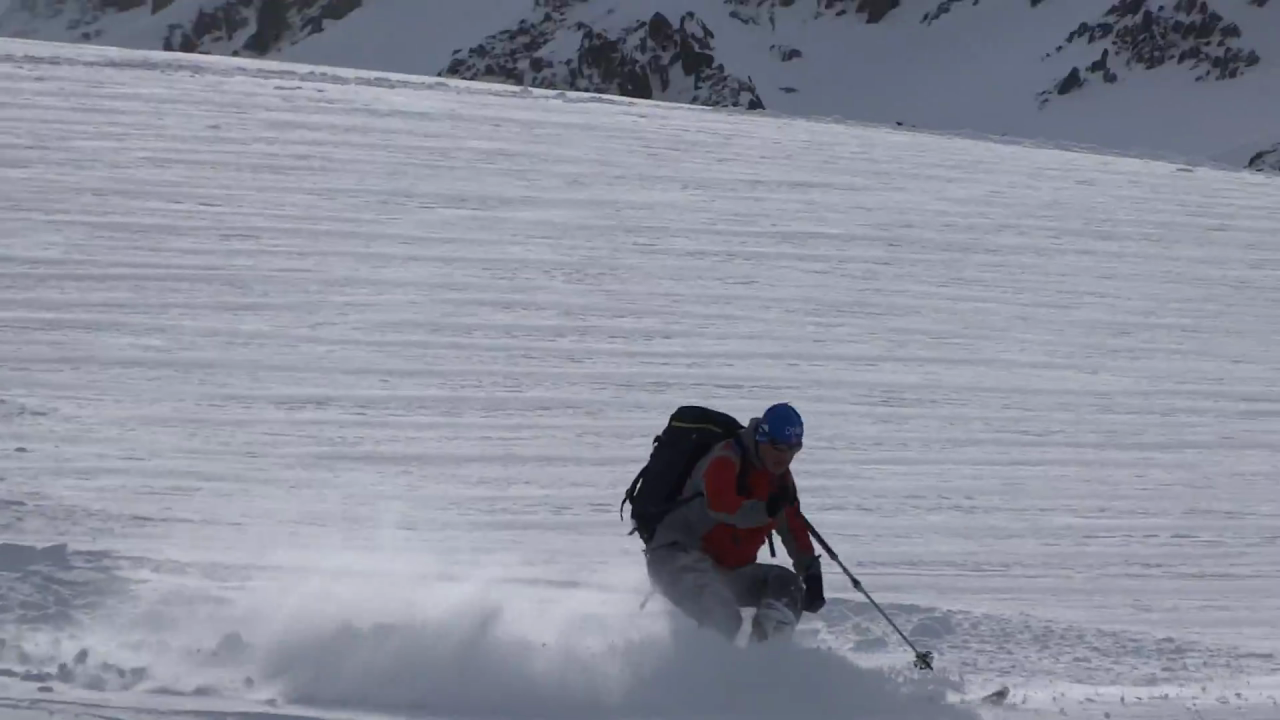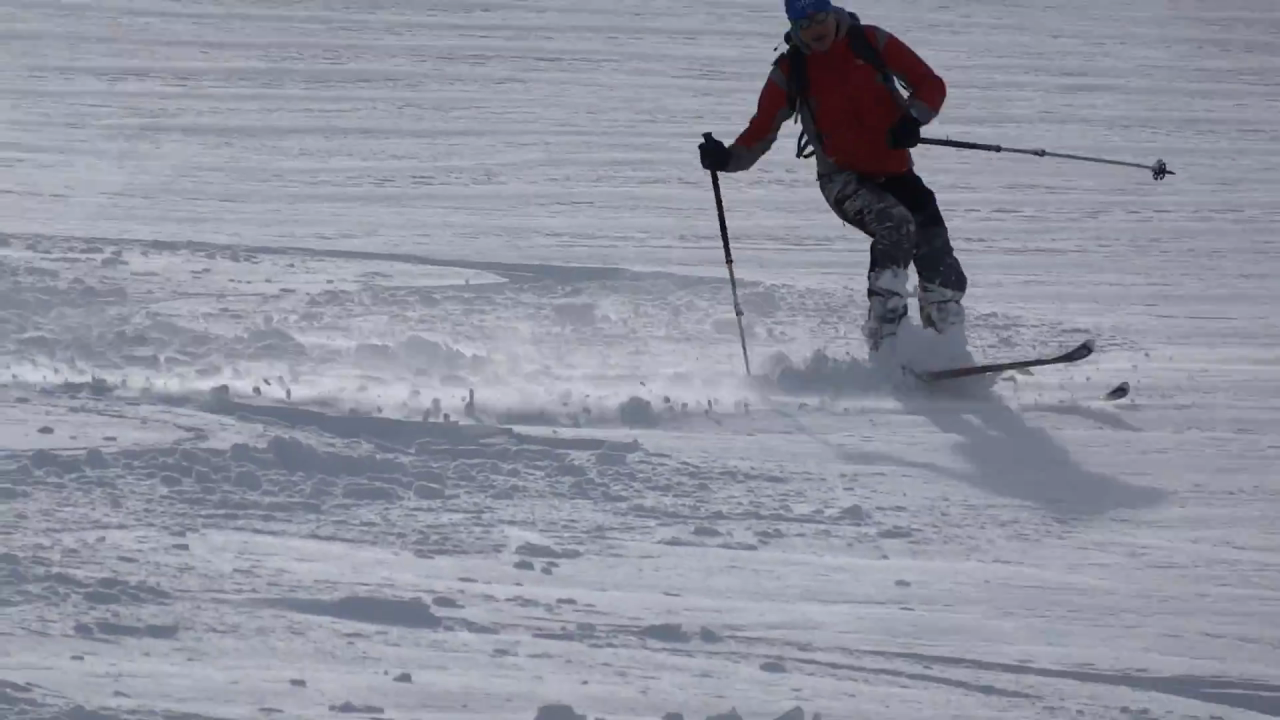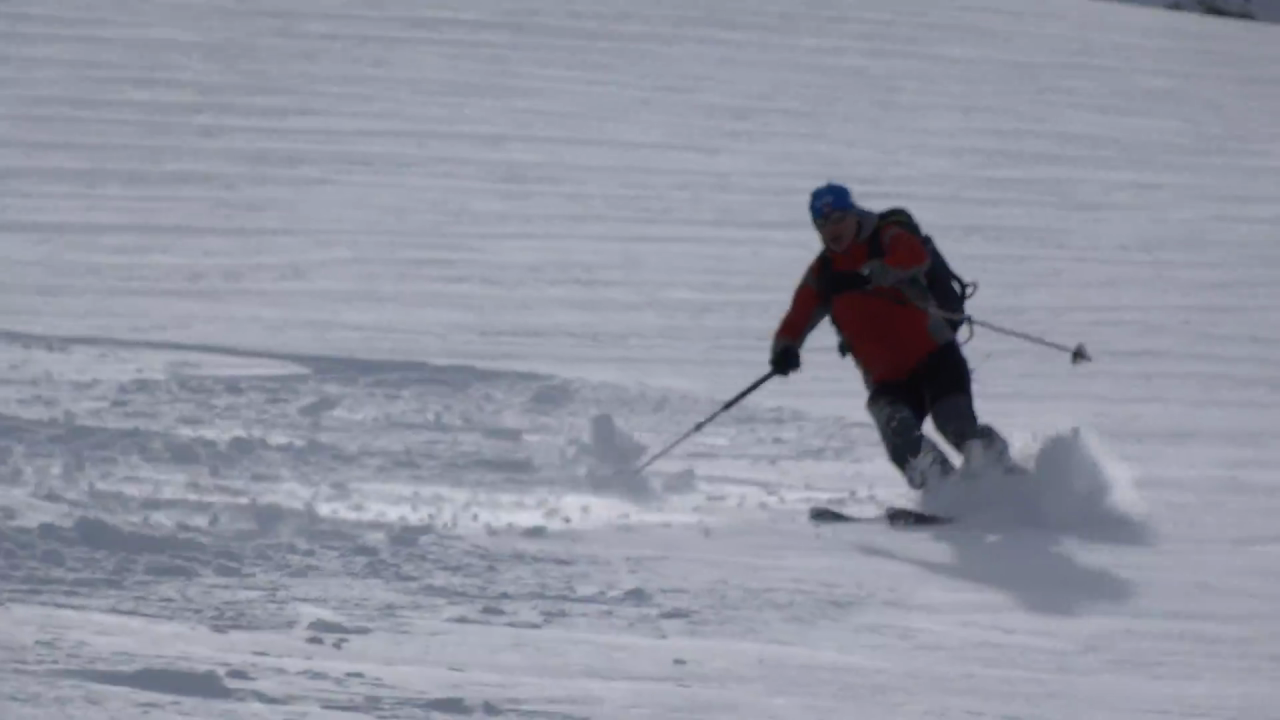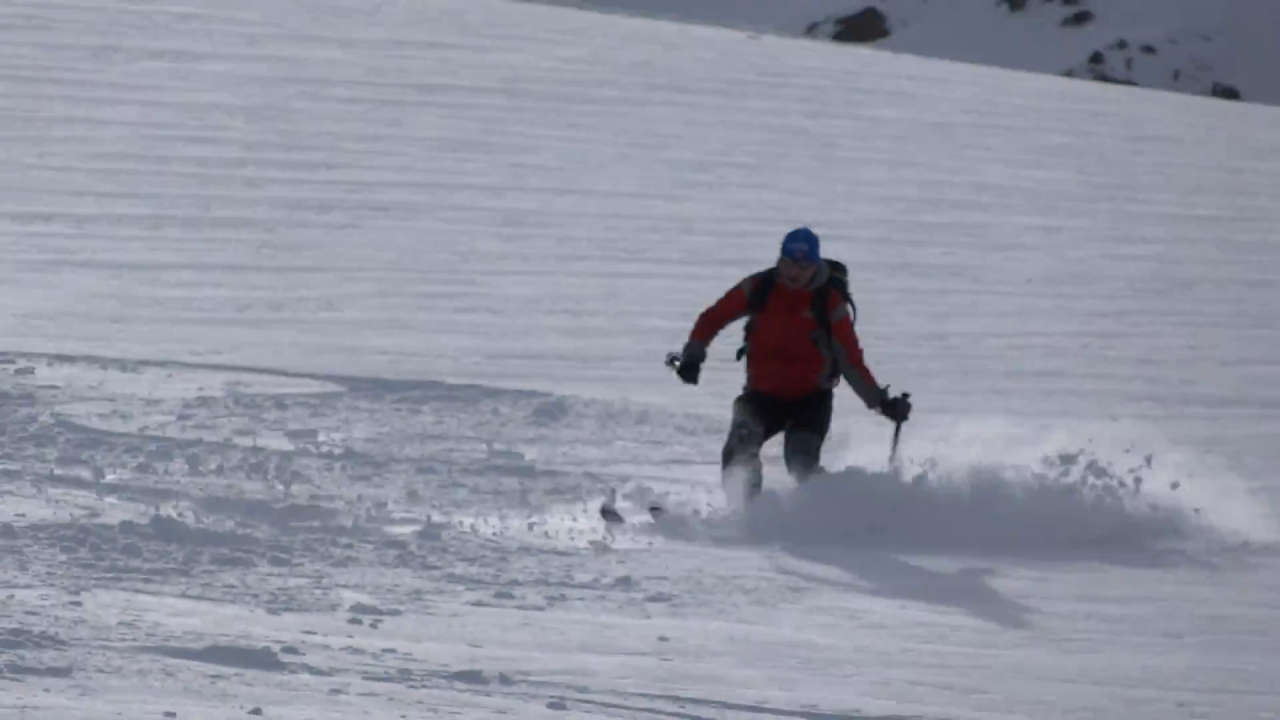
dt=0.5s
person 1, frame 1
left shoulder: (778, 477)
right shoulder: (727, 459)
left elbow: (793, 526)
right elbow: (719, 503)
left wrist: (811, 573)
right wrist: (766, 510)
left hip: (723, 567)
right hip: (678, 554)
left knee: (787, 584)
right knee: (723, 616)
person 1, frame 2
left shoulder: (872, 41)
right shoulder: (789, 72)
left elbow: (931, 84)
right elbow: (759, 133)
left wrist: (913, 119)
right wrist: (729, 157)
left hip: (896, 172)
right hip: (844, 176)
left knee: (939, 257)
right knee: (896, 226)
right ankle: (883, 339)
person 1, frame 3
left shoulder: (888, 241)
right shoulder: (820, 276)
left elbow: (917, 258)
right elbow: (794, 324)
left wrist: (862, 276)
right wrist: (783, 353)
left hip: (935, 358)
right hip: (887, 381)
left knee: (958, 427)
right knee: (899, 436)
person 1, frame 4
left shoulder: (830, 304)
right shoulder: (759, 286)
left elbow: (852, 362)
right elbow: (712, 317)
left wrist: (882, 401)
right wrist: (691, 355)
left hip: (809, 396)
right hip: (762, 394)
left knee: (801, 465)
right knee: (740, 447)
